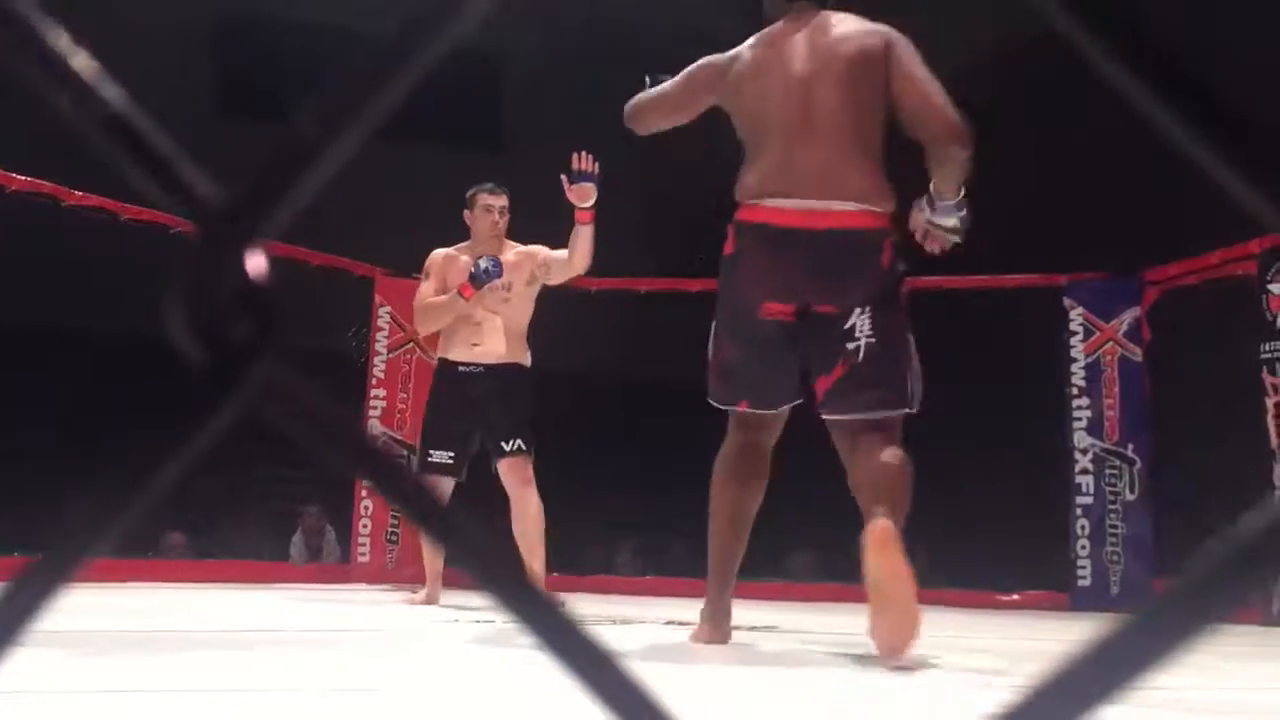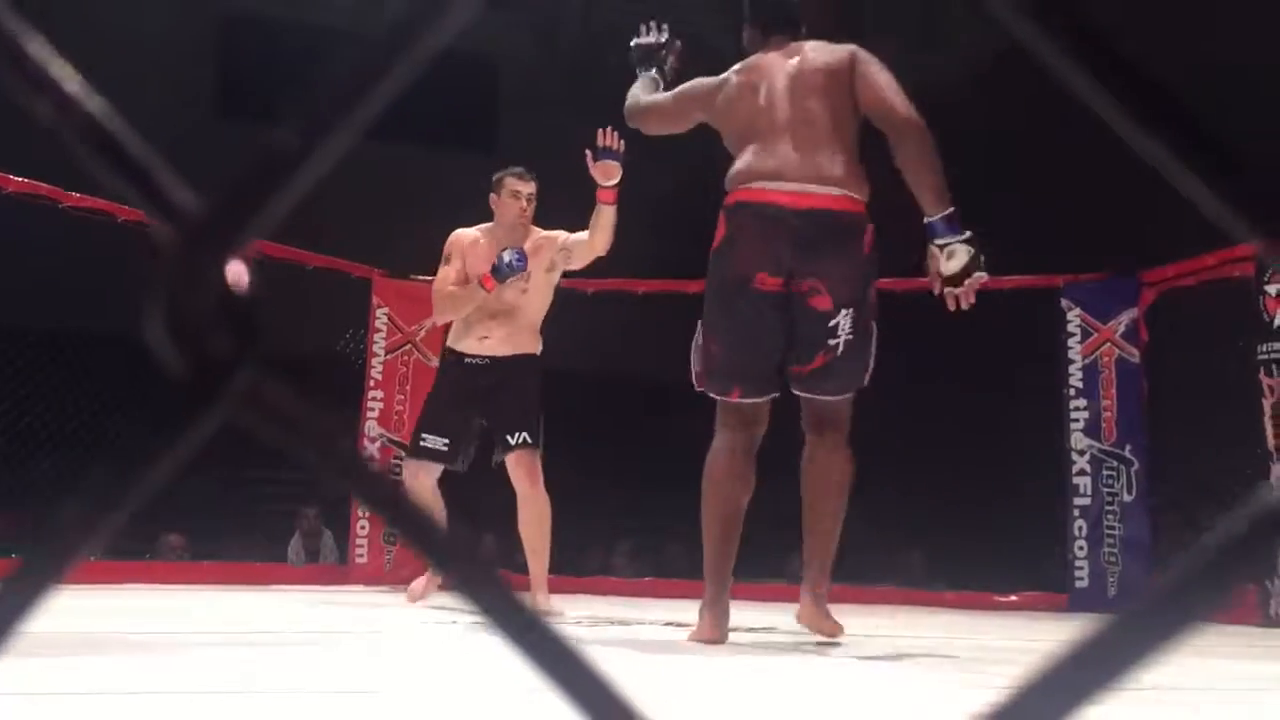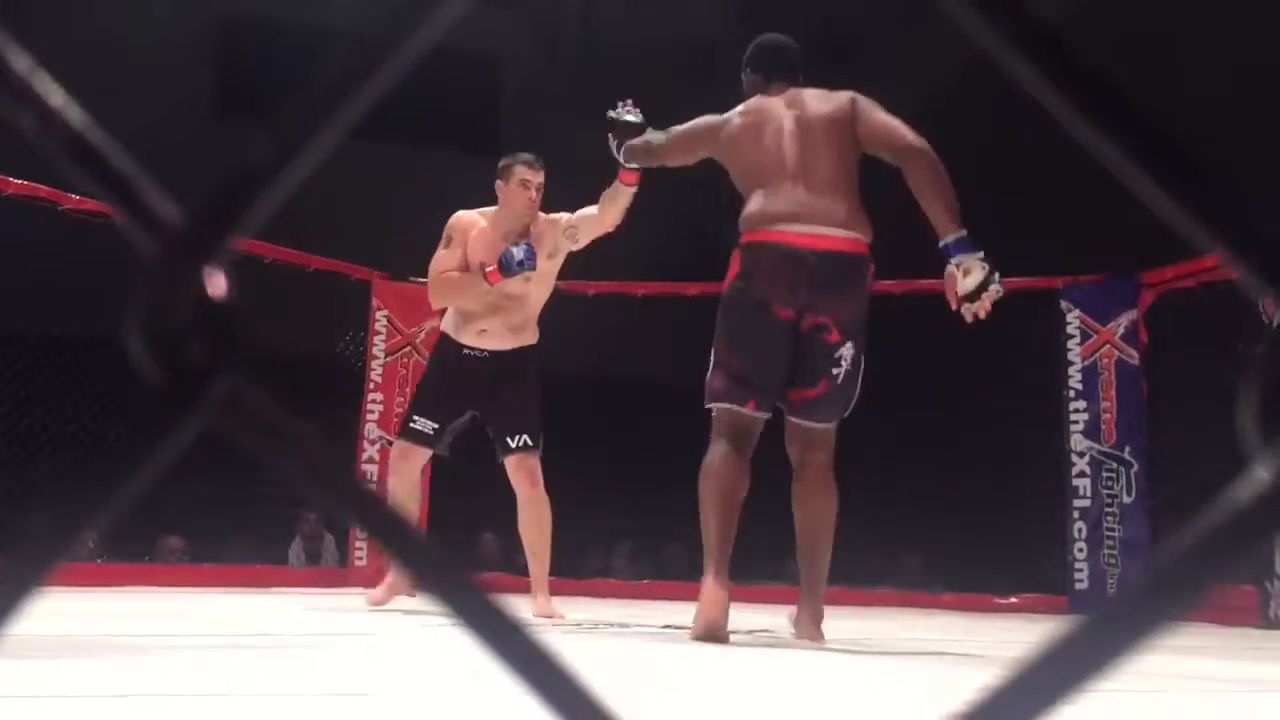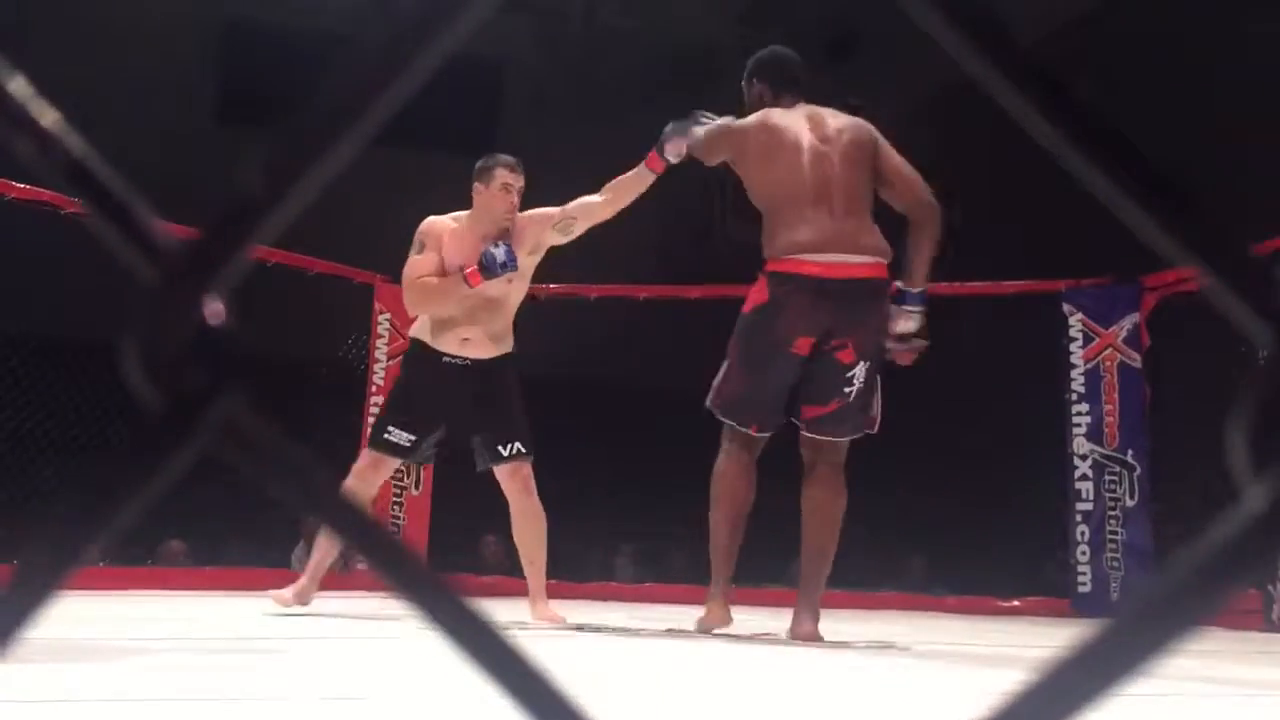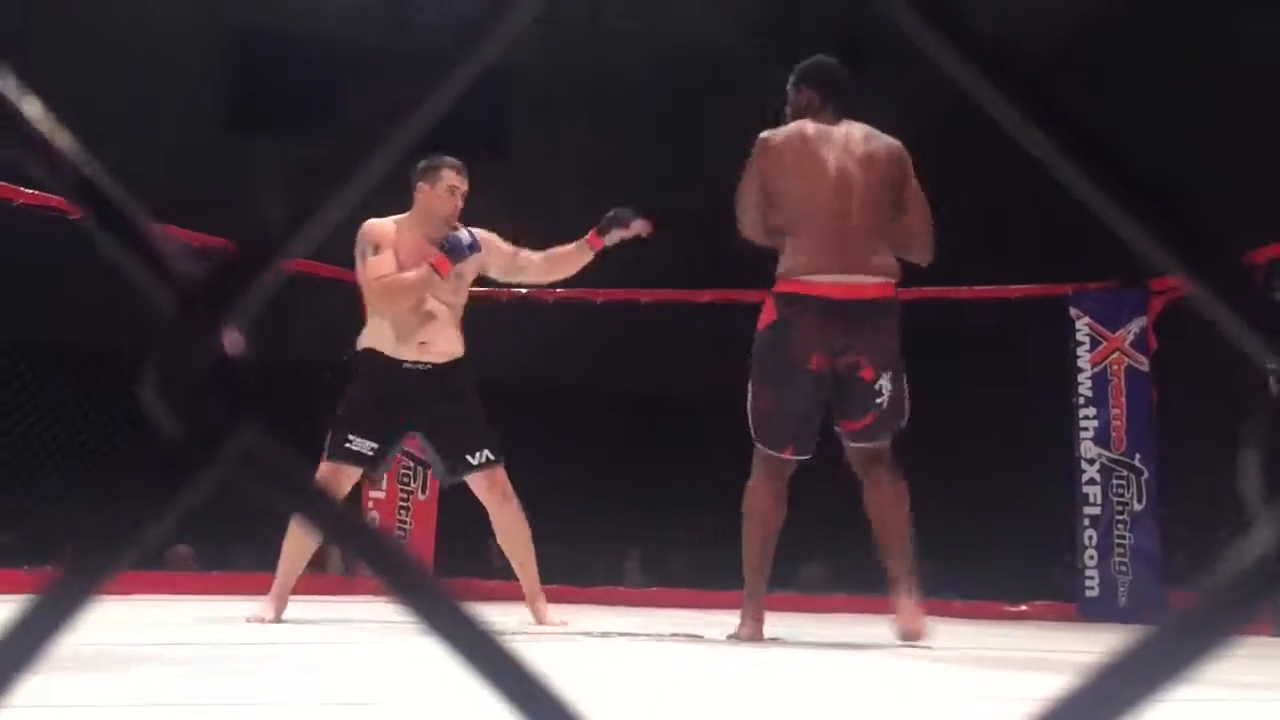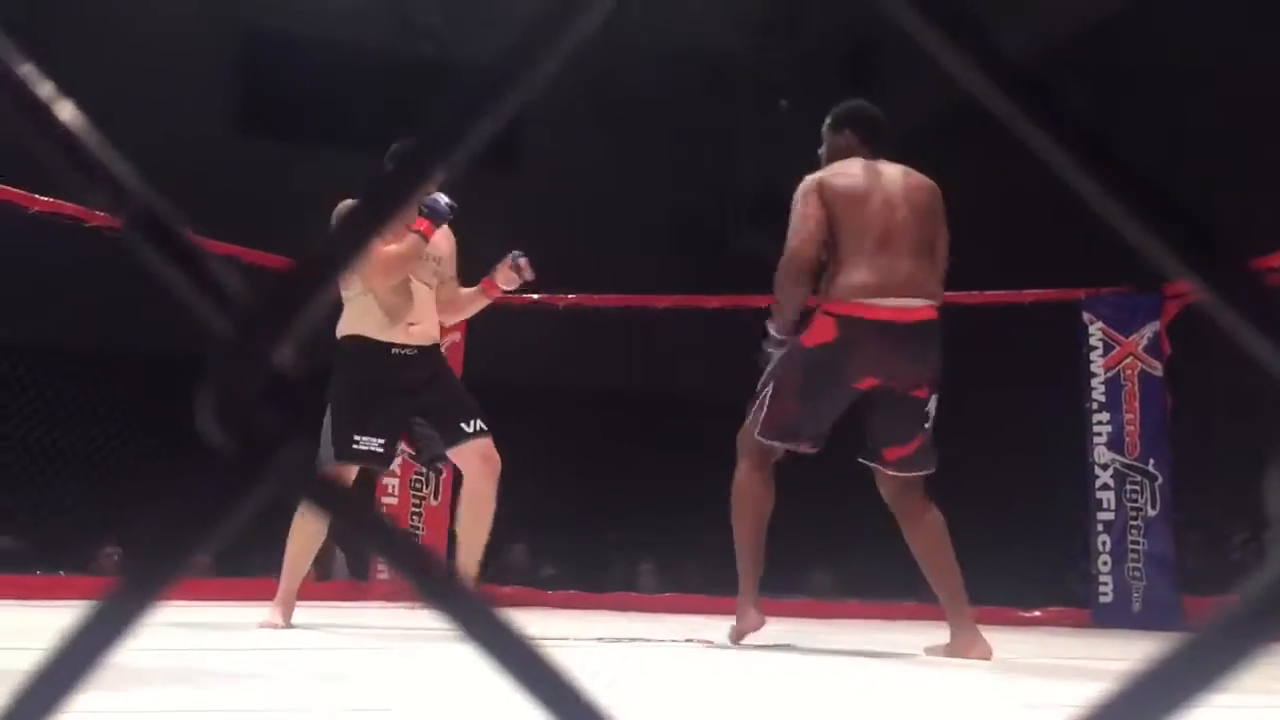
dt=0.2s
person 1, frame 1
left shoulder: (731, 63)
left elbow: (639, 115)
right elbow: (950, 138)
left wrist: (663, 89)
right wrist: (944, 204)
left hip: (764, 240)
right hip: (855, 242)
left knee: (751, 430)
right knee: (872, 431)
left ankle: (715, 610)
right ankle: (883, 530)
person 1, frame 2
left shoulder: (720, 87)
right shoulder: (847, 60)
left elbow: (639, 113)
right elbow: (905, 126)
left wrist: (649, 67)
right wrist: (945, 228)
left hip: (753, 223)
right hip: (837, 227)
left knee: (737, 424)
right knee: (826, 421)
left ankle: (714, 607)
right ankle: (814, 590)
person 1, frame 3
left shoulder: (725, 125)
right shoulder: (845, 106)
left elbow: (645, 150)
right elbow: (915, 154)
left wrist: (624, 138)
right wrist: (959, 247)
left hip: (767, 261)
right hip: (841, 267)
left knee: (732, 432)
right knee: (813, 449)
left ankle: (715, 581)
right ankle: (810, 609)
person 1, frame 4
left shoulder: (742, 131)
right shoulder: (858, 130)
left elbow: (693, 143)
right elbow: (924, 209)
left wrist: (707, 128)
right wrist: (909, 297)
left hip: (791, 286)
right hip: (862, 290)
left knee: (741, 439)
right knee: (825, 456)
left ankle: (719, 596)
right ankle: (807, 611)
person 1, frame 5
left shoulder: (774, 143)
right shoulder: (888, 150)
left elbow: (752, 227)
right elbow: (920, 248)
left hip: (799, 309)
right hip: (872, 309)
left knee: (772, 463)
right knee: (874, 457)
left ankle: (751, 615)
right ankle: (906, 596)
person 1, frame 6
left shoulder: (821, 183)
right shoulder: (925, 189)
left elbow: (797, 261)
left wrist: (780, 331)
left hip: (847, 328)
right hip: (916, 333)
left knee: (755, 448)
right knee: (905, 489)
left ankle: (748, 603)
right ankle: (965, 631)
person 2, frame 1
left shoulder: (530, 259)
right shoulder: (441, 261)
left elbow: (576, 265)
right elbow: (422, 321)
left wrist: (584, 209)
right wrist: (470, 288)
left hip: (506, 380)
right hip: (453, 380)
left knee: (519, 476)
right knee: (434, 487)
left ankle: (539, 587)
right ankle: (432, 584)
person 2, frame 2
left shoulder: (551, 247)
right shoulder: (463, 242)
left elbow: (597, 245)
right elbow: (440, 310)
left wrist: (607, 188)
right wrist: (491, 279)
left hip: (515, 372)
right hip: (459, 368)
left knee: (526, 471)
right knee: (419, 473)
left ankle: (539, 591)
right ankle: (436, 566)
person 2, frame 3
left shoulder: (556, 231)
right shoulder: (463, 225)
left elbow: (607, 217)
right elbow: (436, 294)
left wrist: (629, 165)
right wrist: (496, 272)
left hip: (511, 365)
right hip: (454, 357)
left knee: (526, 474)
right knee: (404, 459)
left ankle: (541, 593)
right ankle: (402, 569)
person 2, frame 4
left shoulder: (535, 230)
right shoulder: (436, 230)
left elbow: (601, 204)
right elbow: (414, 300)
left wrist: (658, 160)
right wrist: (476, 276)
left hip: (490, 373)
right hip: (429, 365)
left knee: (519, 482)
right knee: (369, 470)
left ankle: (539, 598)
right ankle: (308, 580)
person 2, frame 5
left shoulder: (476, 243)
right shoulder: (378, 233)
left elbow: (541, 269)
right elbow: (382, 301)
left wrist: (598, 239)
right wrist: (442, 262)
left hip: (445, 378)
right hip: (383, 374)
left knee: (496, 488)
right knee: (331, 480)
left ankle: (536, 600)
right ankle: (277, 595)
person 2, frame 6
left shoulder: (441, 238)
right shoulder: (355, 214)
left elbow: (450, 310)
right elbow: (381, 274)
left wrist: (497, 284)
right wrist: (426, 226)
left hip: (425, 362)
right hip: (365, 360)
left knee: (484, 463)
right knee: (335, 480)
left ankle: (462, 586)
right ankle: (284, 600)
